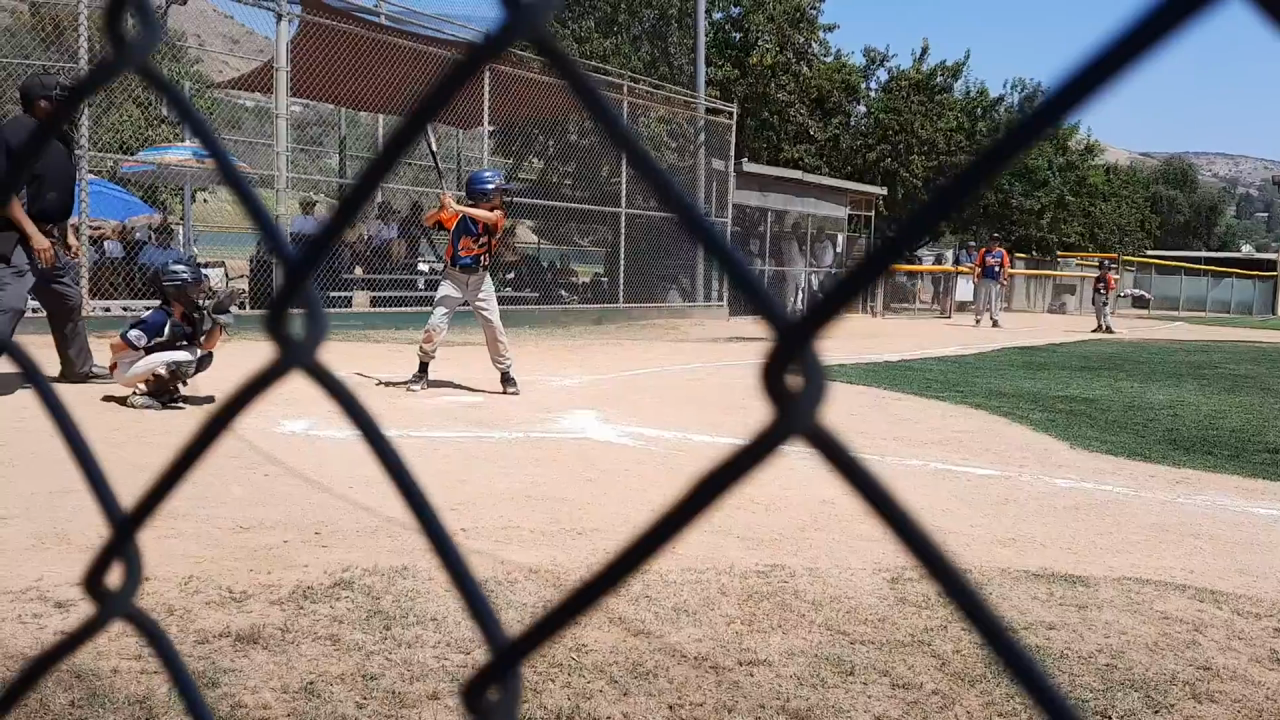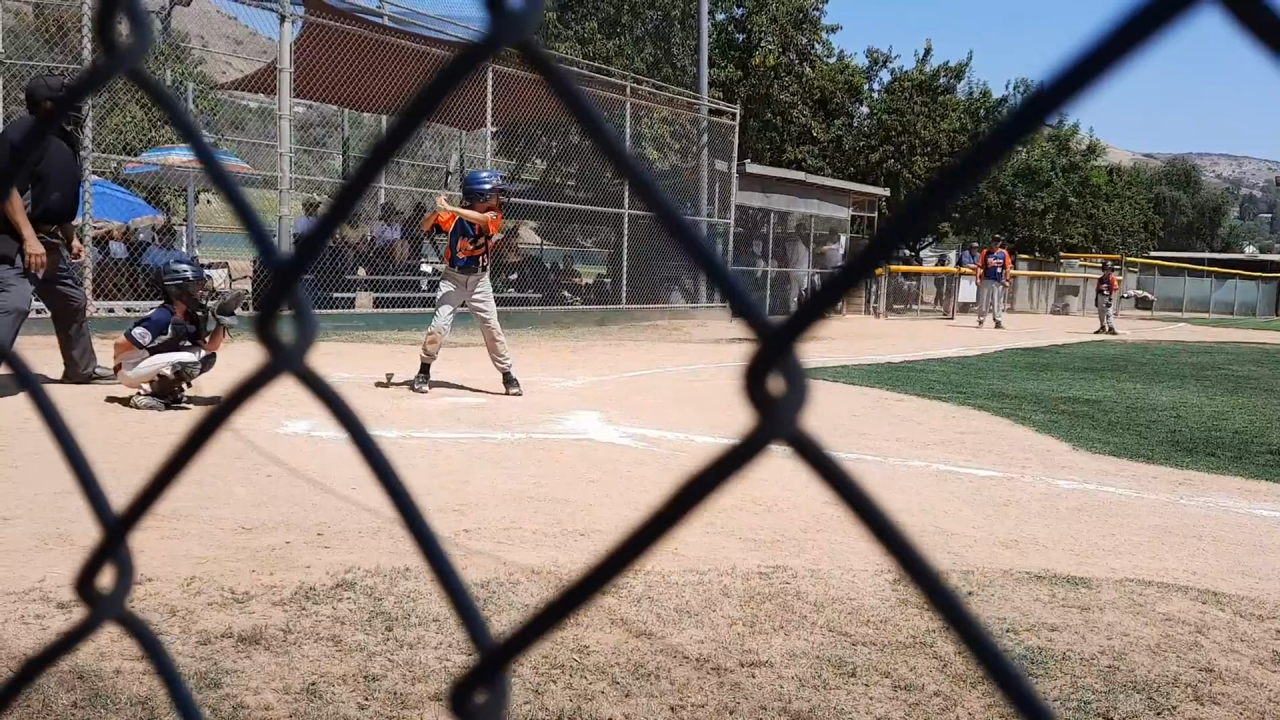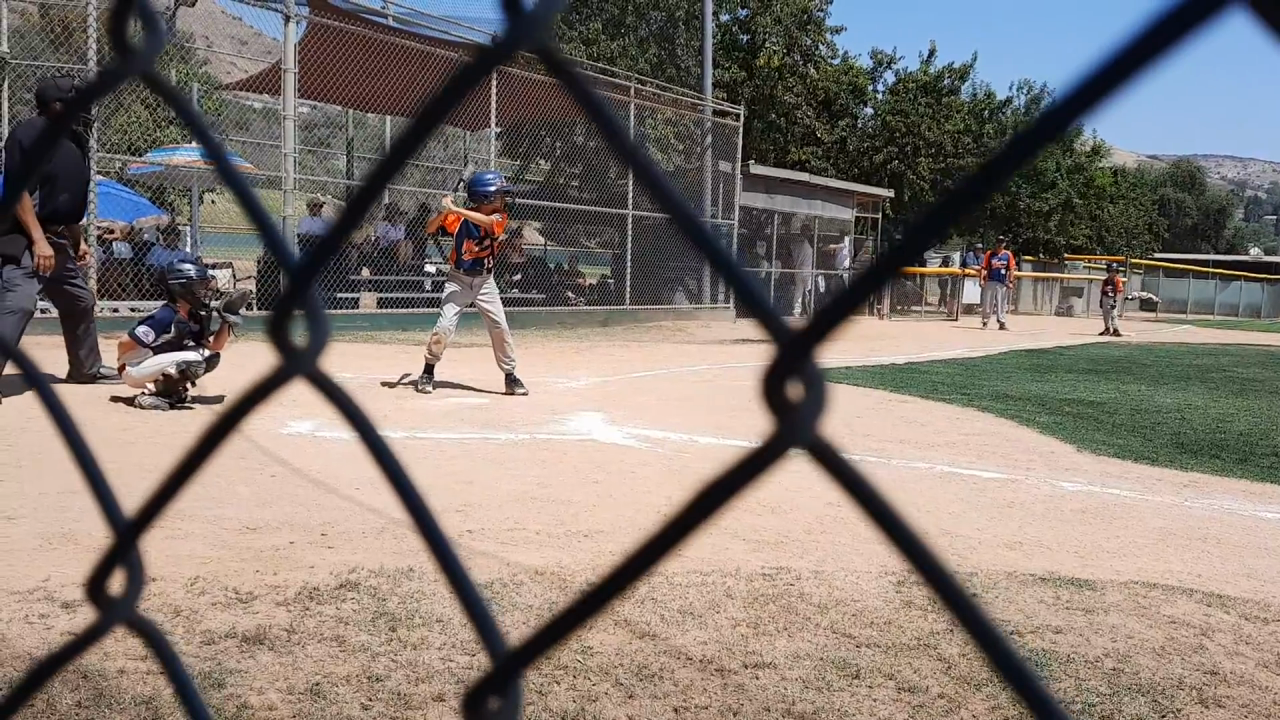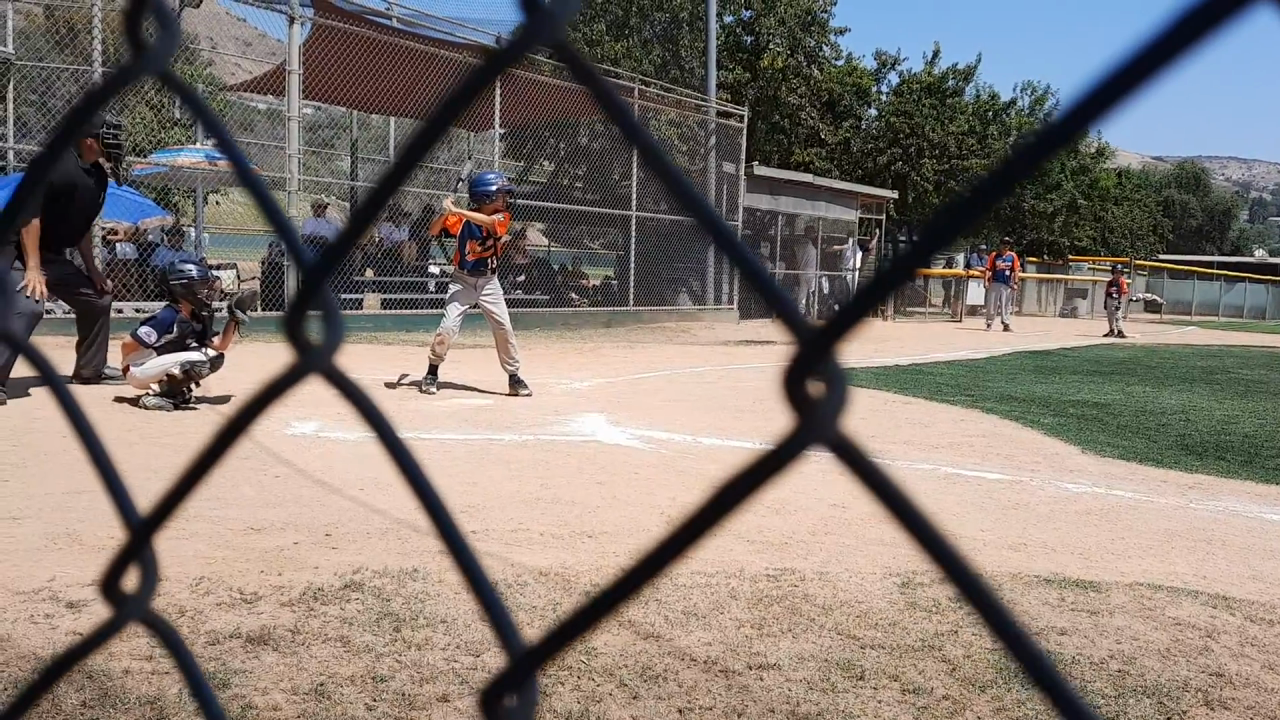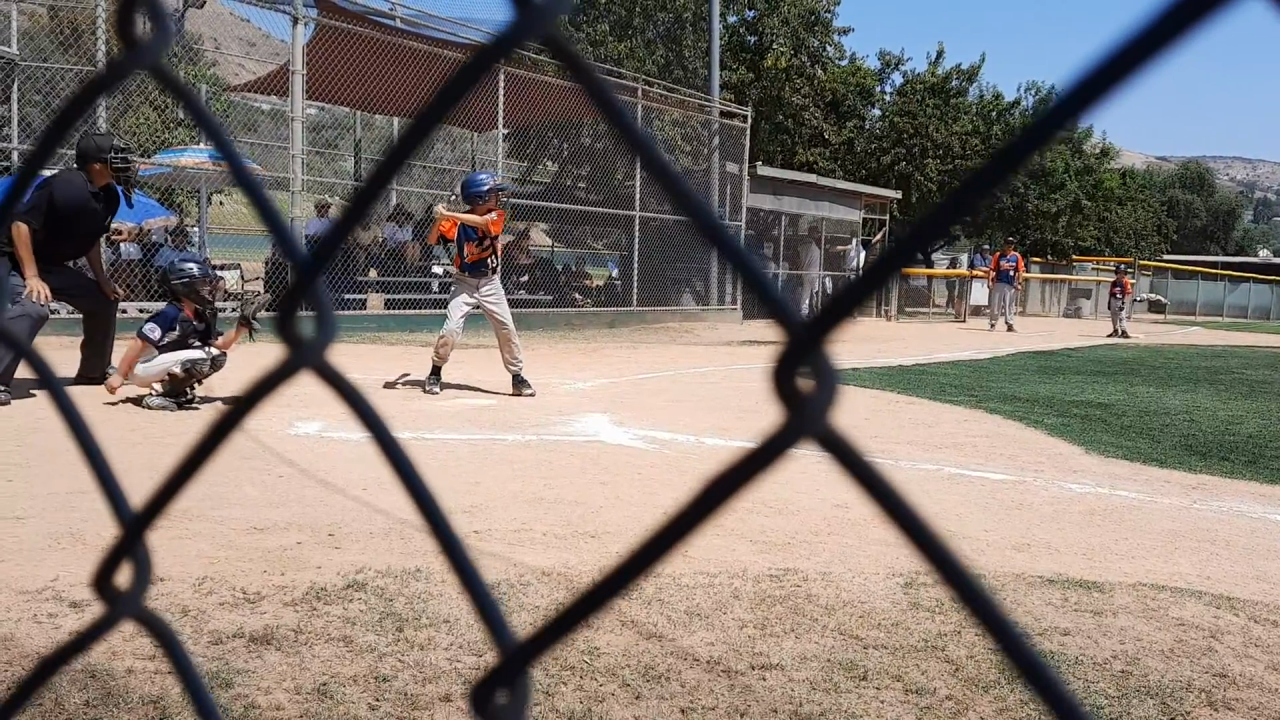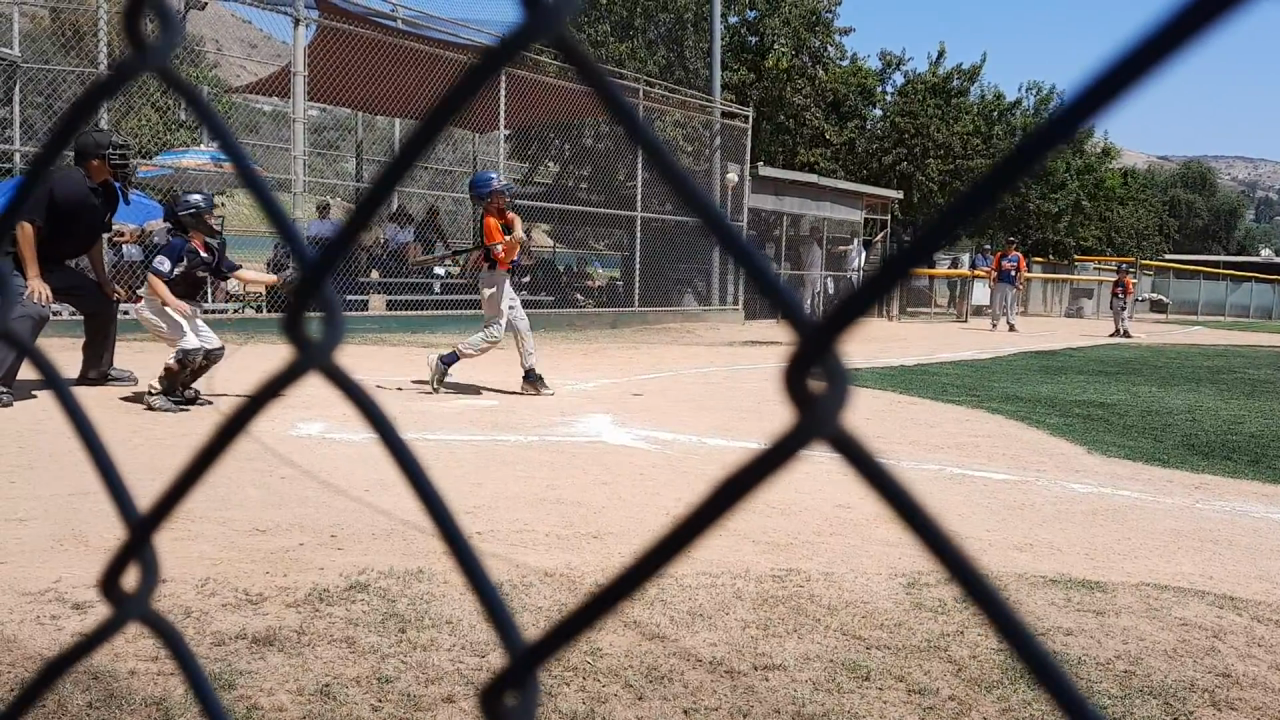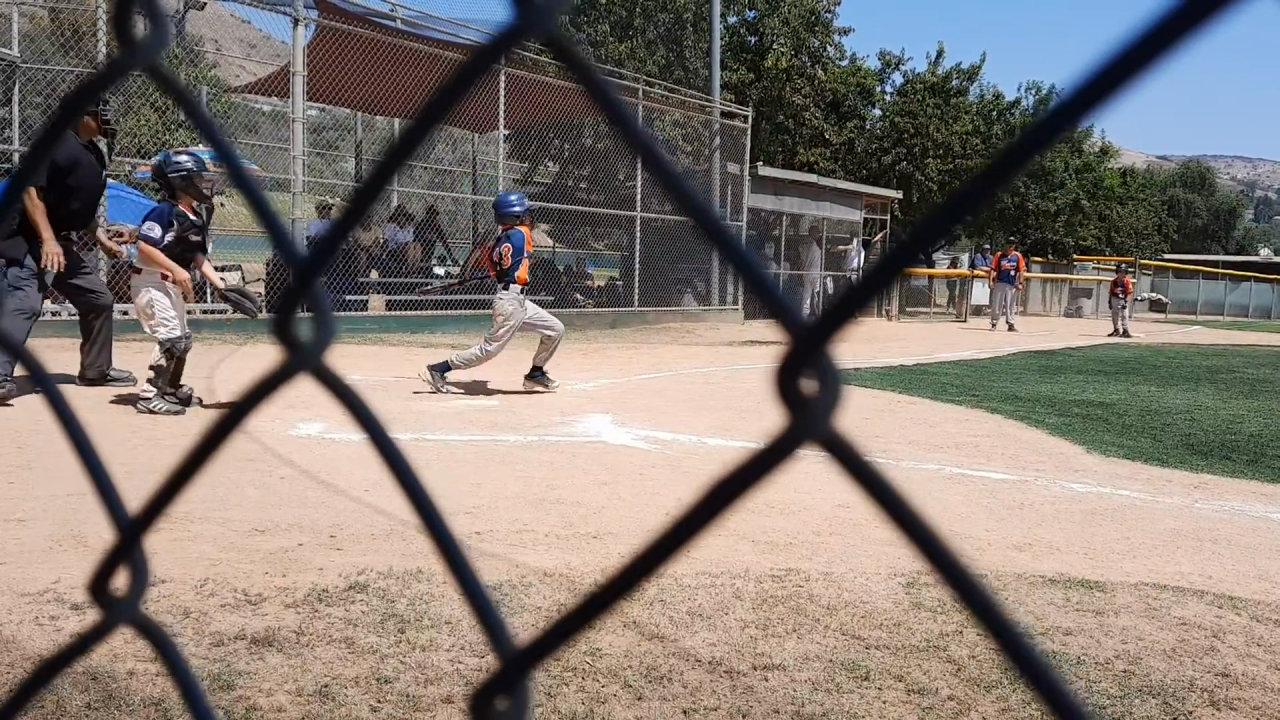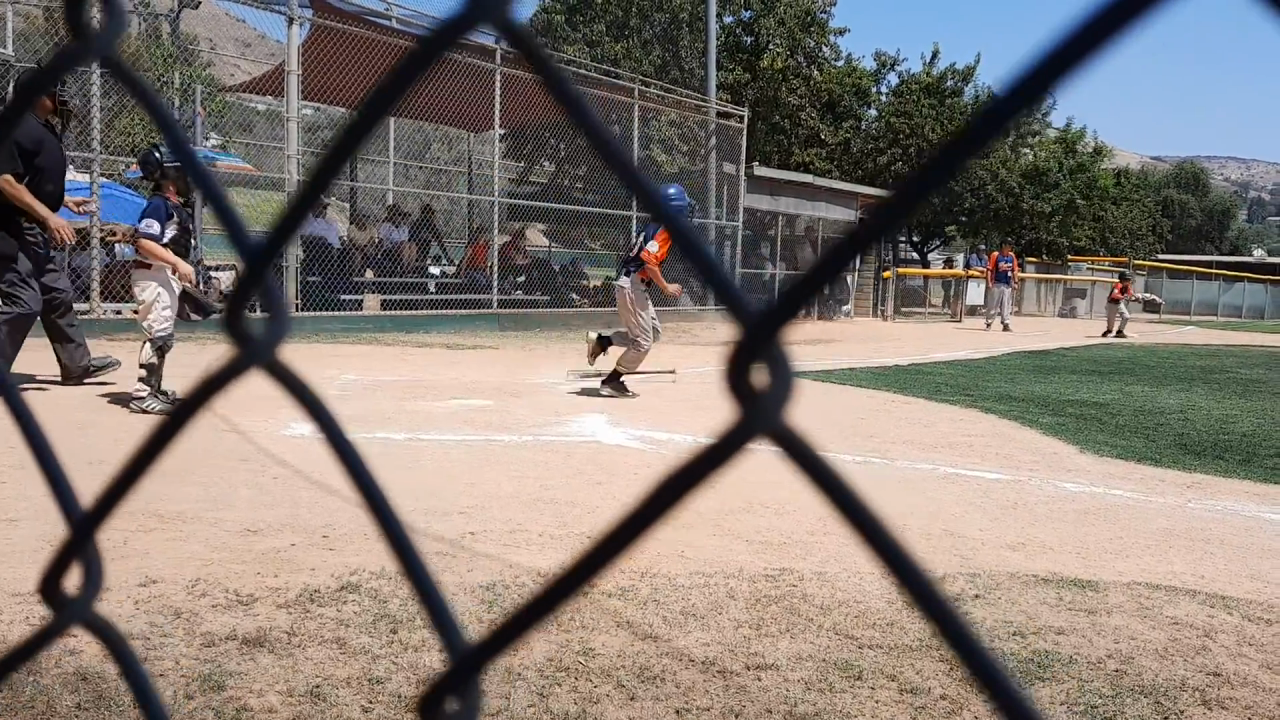
dt=0.5s
person 1, frame 1
left shoulder: (56, 138)
left wrist: (68, 234)
right wrist: (33, 234)
left hip: (47, 239)
left knee: (69, 301)
left ankle: (78, 367)
person 1, frame 2
left shoulder: (62, 138)
left wrist: (71, 238)
right wrist: (29, 239)
left hip: (52, 242)
left knee: (73, 302)
left ankle: (82, 368)
person 1, frame 3
left shoulder: (73, 139)
right shoulder: (30, 133)
left wrist: (78, 240)
right wrist: (39, 241)
left hip: (59, 243)
right hip: (27, 241)
left knee: (81, 302)
left ankle: (86, 369)
person 1, frame 4
left shoulder: (99, 174)
right shoulder: (58, 164)
right elbow: (29, 214)
left wrist: (92, 269)
right wrist: (32, 269)
left hip: (53, 254)
left knee: (97, 298)
right knee: (27, 305)
left ankle: (91, 369)
person 1, frame 5
left shoulder: (110, 196)
right shoulder: (64, 185)
left wrist: (102, 279)
right wrist: (31, 277)
left hip: (53, 264)
left knee: (103, 300)
right knee: (32, 308)
left ankle: (94, 370)
person 1, frame 6
left shoulder: (109, 194)
right shoulder: (60, 182)
left elbow: (93, 238)
right elbow: (25, 225)
left wrist: (103, 280)
right wrist: (33, 277)
left hip: (55, 264)
left knee: (103, 301)
right knee: (33, 309)
left ankle: (97, 370)
person 1, frame 7
left shoulder: (96, 154)
right shoulder: (57, 144)
right elbow: (31, 192)
left wrist: (103, 240)
right wrist: (48, 240)
left hip: (62, 243)
right hip: (28, 240)
left knee: (99, 298)
right knee: (25, 302)
left ankle: (97, 370)
person 1, frame 8
left shoulder: (46, 129)
left wrist: (64, 201)
right wrist: (49, 216)
left hip: (37, 231)
left knee: (58, 296)
left ankle: (77, 365)
person 2, frame 1
left shoulder: (498, 214)
right shoulder: (456, 214)
left elbow: (491, 218)
right elbow: (427, 222)
left wrist: (457, 207)
right wrist: (442, 208)
left hip: (480, 279)
right hip: (453, 277)
left knee: (494, 327)
right knee: (436, 324)
left ankle: (506, 375)
right ankle: (422, 372)
person 2, frame 2
left shoulder: (495, 216)
right shoulder: (454, 215)
left elbow: (480, 219)
right elbow: (425, 227)
left wrist: (449, 209)
right wrist: (437, 210)
left hip: (480, 280)
right hip: (452, 278)
left knee: (492, 327)
right knee: (439, 325)
left ankle: (507, 376)
right ankle: (423, 372)
person 2, frame 3
left shoulder: (500, 218)
right shoulder: (459, 217)
left elbow: (486, 221)
right elbow: (430, 229)
left wrist: (455, 209)
right wrist: (445, 211)
left hip: (485, 282)
right hip: (458, 280)
left knee: (500, 328)
right knee: (444, 327)
left ankle: (510, 376)
right ankle: (428, 372)
person 2, frame 4
left shoulder: (503, 217)
right shoulder: (462, 218)
left elbow: (488, 221)
right elbow: (433, 231)
left wrist: (456, 211)
right wrist: (446, 212)
left hip: (489, 282)
right hip: (462, 280)
left knee: (504, 329)
right knee: (448, 327)
left ankle: (514, 377)
right ankle: (432, 373)
person 2, frame 5
left shoulder: (497, 216)
right shoulder: (457, 221)
left elbow: (482, 222)
right elbow: (432, 240)
left wrist: (448, 214)
right wrist: (439, 218)
left hip: (490, 283)
right hip: (464, 283)
left knee: (507, 329)
right knee: (451, 329)
left ankle: (517, 378)
right ankle: (435, 374)
person 2, frame 6
left shoulder: (502, 211)
right shoulder: (490, 221)
left elbow: (514, 219)
right elbow: (500, 258)
left wrist: (514, 236)
left hip: (500, 280)
right hip: (494, 281)
left knee: (521, 325)
right knee: (493, 332)
left ankle: (530, 376)
right ankle: (443, 363)
person 2, frame 7
left shoulder: (498, 241)
right shoulder: (523, 232)
left elbow: (493, 270)
right elbow: (526, 255)
left hip: (518, 299)
right hip: (511, 300)
left knee: (555, 330)
right knee: (490, 348)
left ankle: (536, 374)
right ankle: (436, 371)
person 2, frame 8
left shoulder: (653, 226)
right shoulder: (665, 232)
right elbow: (648, 259)
left wrist: (660, 283)
right wrist: (665, 286)
left hip: (629, 284)
right hip: (633, 287)
left knee: (654, 333)
right knee: (644, 341)
left ankle: (601, 340)
right ankle: (612, 382)
person 3, frame 1
left shoulder: (187, 317)
right shoulder: (158, 319)
left elbow: (206, 345)
right elbow: (115, 345)
left hip: (151, 363)
right hip: (126, 369)
left knee: (203, 356)
right knee: (183, 361)
left ankle: (160, 389)
right ankle: (141, 393)
person 3, frame 2
left shoulder: (190, 317)
right shoulder: (161, 318)
left elbow: (210, 346)
right elbow: (121, 343)
right wrist: (121, 364)
left hip: (154, 365)
right hip: (130, 370)
left knee: (206, 356)
right knee: (189, 363)
left ankle: (164, 390)
right ankle: (145, 394)
person 3, frame 3
left shoulder: (194, 317)
right shoulder: (165, 316)
left elbow: (215, 346)
right elbow: (125, 343)
left wrist: (227, 319)
right wrist: (125, 364)
left hip: (157, 364)
right hip: (135, 370)
left knee: (210, 356)
right knee: (193, 361)
left ankle: (168, 389)
right ankle: (150, 393)
person 3, frame 4
left shoulder: (197, 317)
right shoulder: (167, 317)
left elbow: (219, 345)
right elbow: (128, 343)
left wrist: (234, 318)
right wrist: (129, 366)
left hip: (161, 365)
right hip: (140, 372)
left knee: (214, 357)
right knee: (198, 362)
left ankle: (174, 391)
right ankle: (154, 395)
person 3, frame 5
left shoulder: (200, 316)
right shoulder: (171, 315)
left elbow: (222, 344)
right elbow: (138, 343)
left wrist: (243, 325)
right wrist: (119, 374)
left hip: (163, 364)
right hip: (142, 368)
left knee: (216, 356)
right knee: (198, 360)
left ankle: (175, 391)
right ankle: (157, 394)
person 3, frame 6
left shoulder: (212, 251)
right shoulder: (177, 246)
left elbow: (239, 273)
right elbow: (153, 278)
left wrist: (277, 279)
right wrist: (173, 302)
left hip: (183, 309)
right hip: (155, 306)
left knee: (214, 349)
right knee: (191, 349)
left ankle: (178, 389)
right ankle: (157, 392)
person 3, frame 7
left shoulder: (198, 217)
right shoulder: (165, 211)
left elbow: (199, 258)
right elbow: (144, 246)
left wrist: (220, 285)
right wrist: (176, 270)
left hip: (170, 285)
right hip: (151, 281)
left knee: (183, 340)
right knee: (171, 338)
left ankle: (171, 389)
right ankle: (149, 395)
person 3, frame 8
left shoulder: (175, 205)
right shoulder: (158, 204)
right elbow: (145, 242)
left wrist: (181, 271)
right wrist: (179, 263)
left hip: (167, 277)
right hip: (154, 276)
left knee: (163, 337)
right knee: (158, 336)
left ankle: (154, 390)
right ankle: (142, 396)
